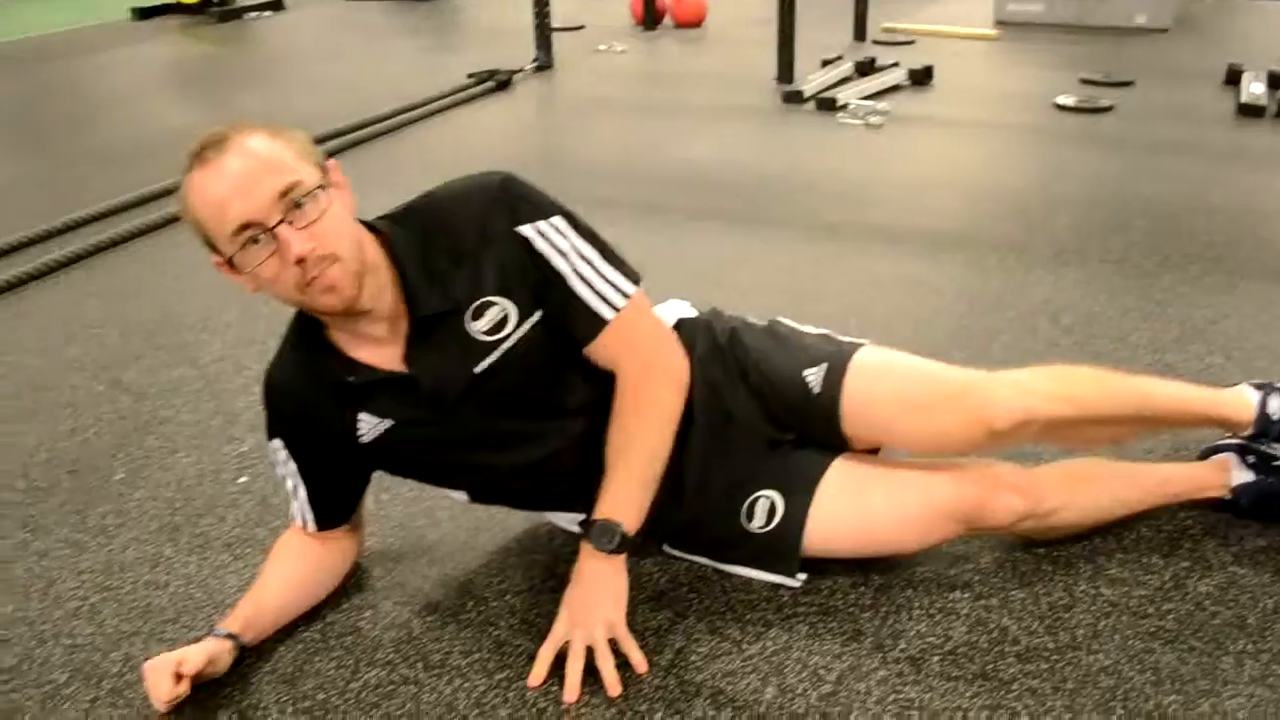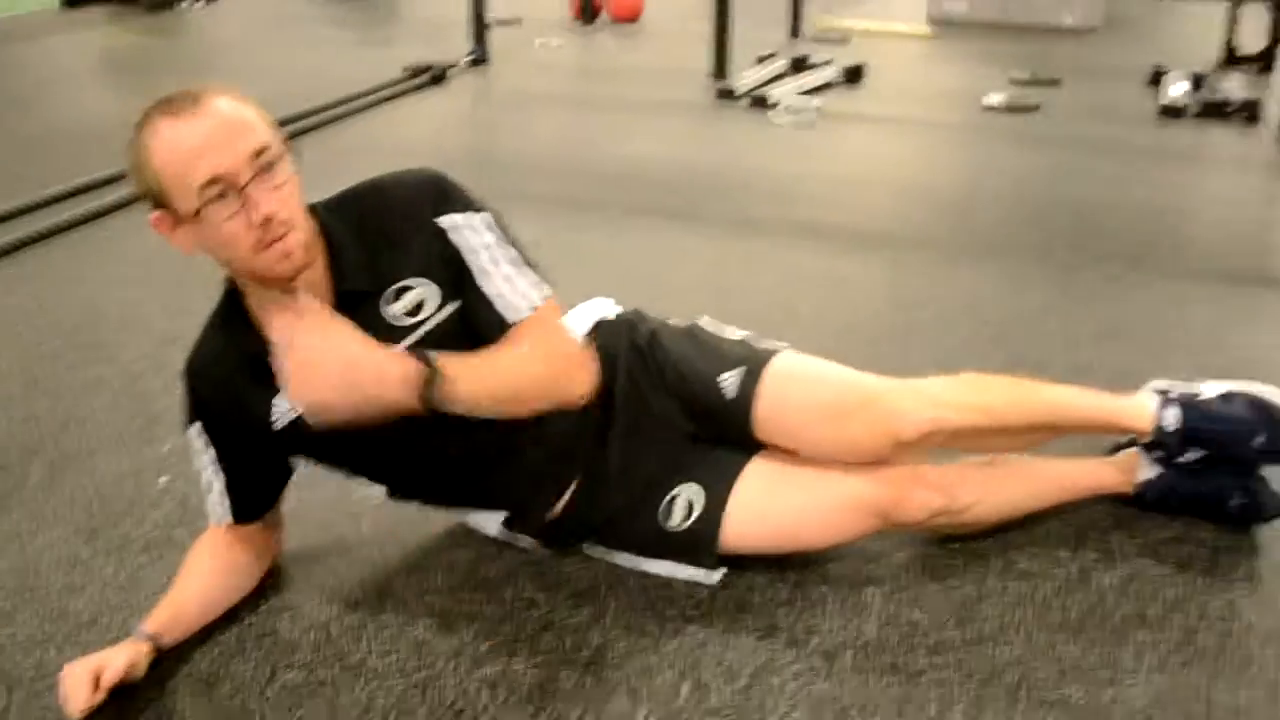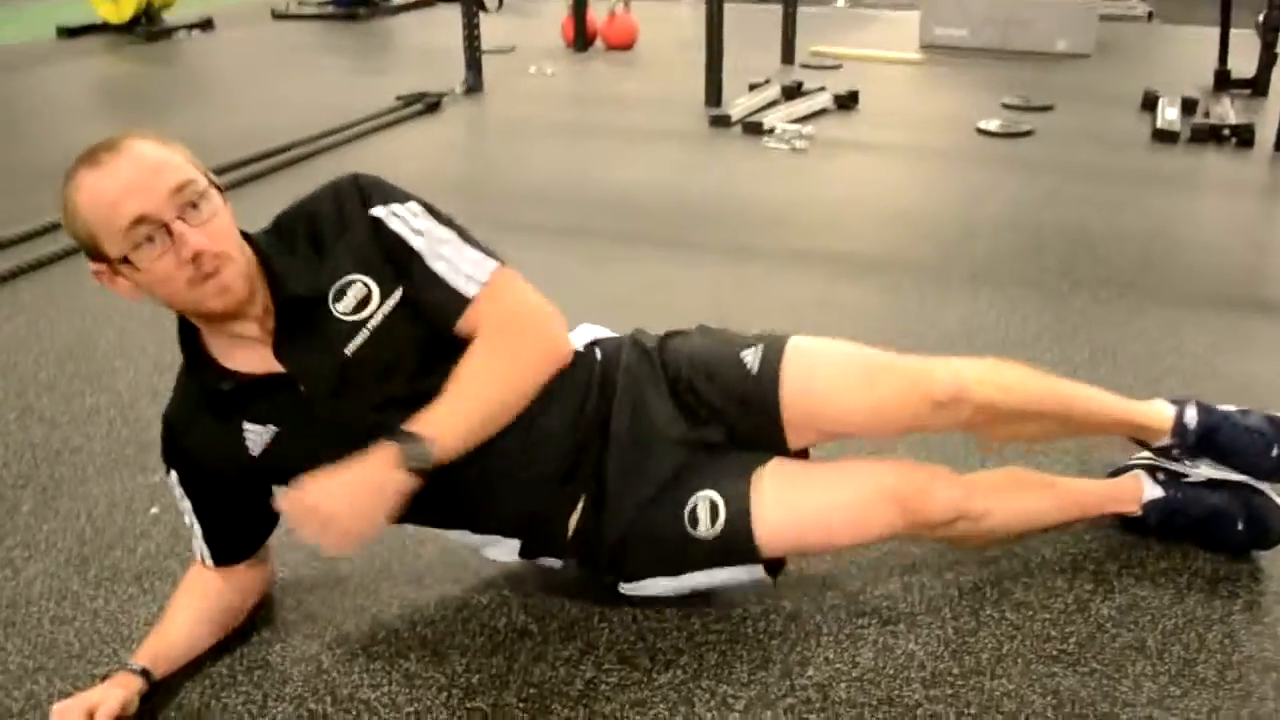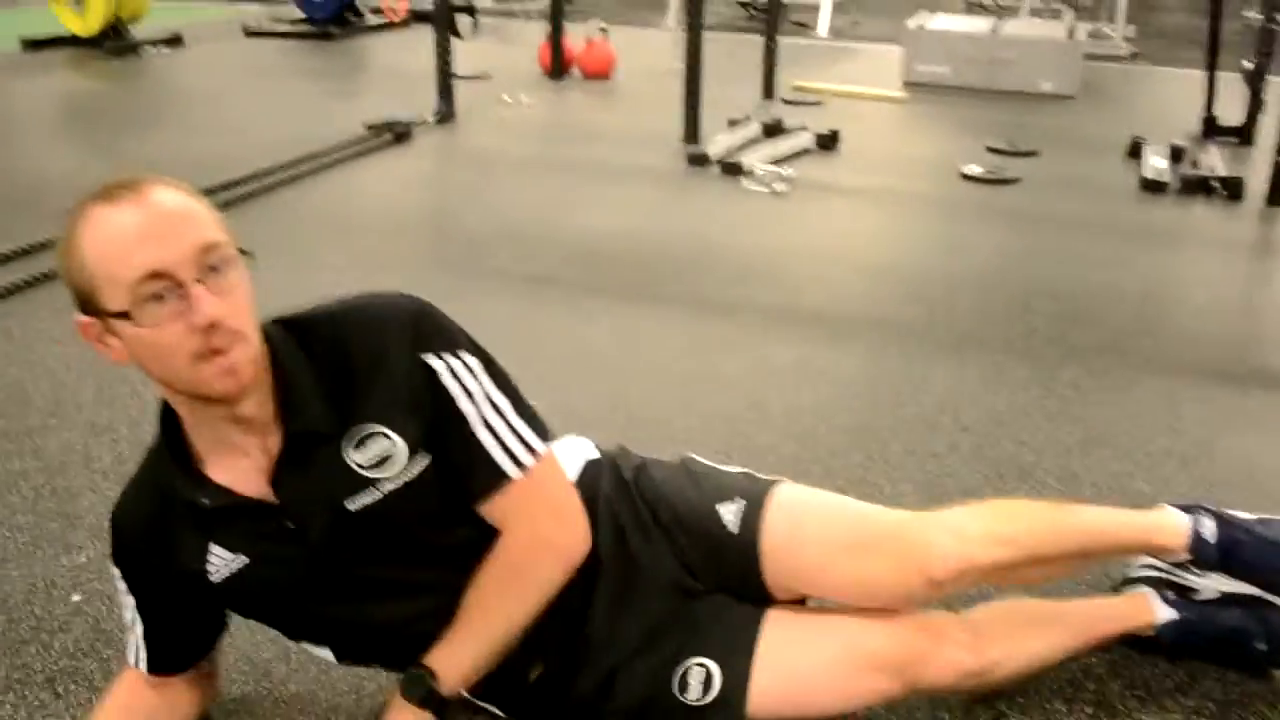
dt=0.4s
person 1, frame 1
left shoulder: (488, 216)
right shoulder: (308, 398)
left elbow: (651, 356)
right elbow: (326, 535)
left wrist: (600, 555)
left hip: (713, 376)
right hip: (689, 500)
left knee: (986, 410)
right knee: (984, 501)
person 1, frame 2
left shoulder: (410, 212)
right shoulder: (231, 381)
left elbow: (563, 361)
right elbow: (247, 533)
left wrist: (398, 381)
left hip: (633, 372)
right hip: (595, 499)
left knee: (892, 424)
right knee: (902, 499)
left ankle: (1161, 416)
right ankle: (1143, 477)
person 1, frame 3
left shoulder: (346, 219)
right shoulder: (203, 428)
left elbow: (532, 331)
right elbow: (234, 565)
left wrist: (396, 461)
left hip: (634, 389)
right hip: (608, 519)
left knee: (934, 390)
right knee: (922, 501)
left ankle: (1169, 424)
right ankle: (1142, 497)
person 1, frame 4
left shoulder: (387, 343)
right shoulder: (163, 525)
left elbow: (546, 525)
left hip: (626, 522)
left knee: (918, 565)
right ankle: (1160, 616)
